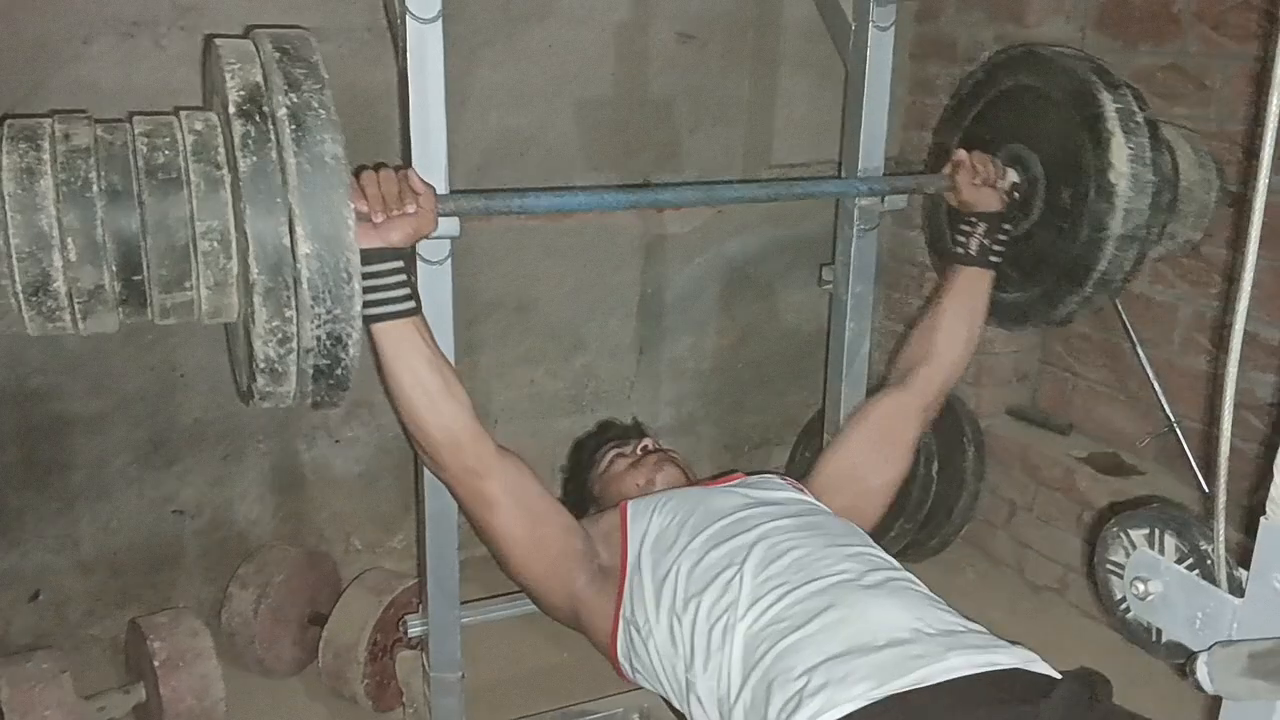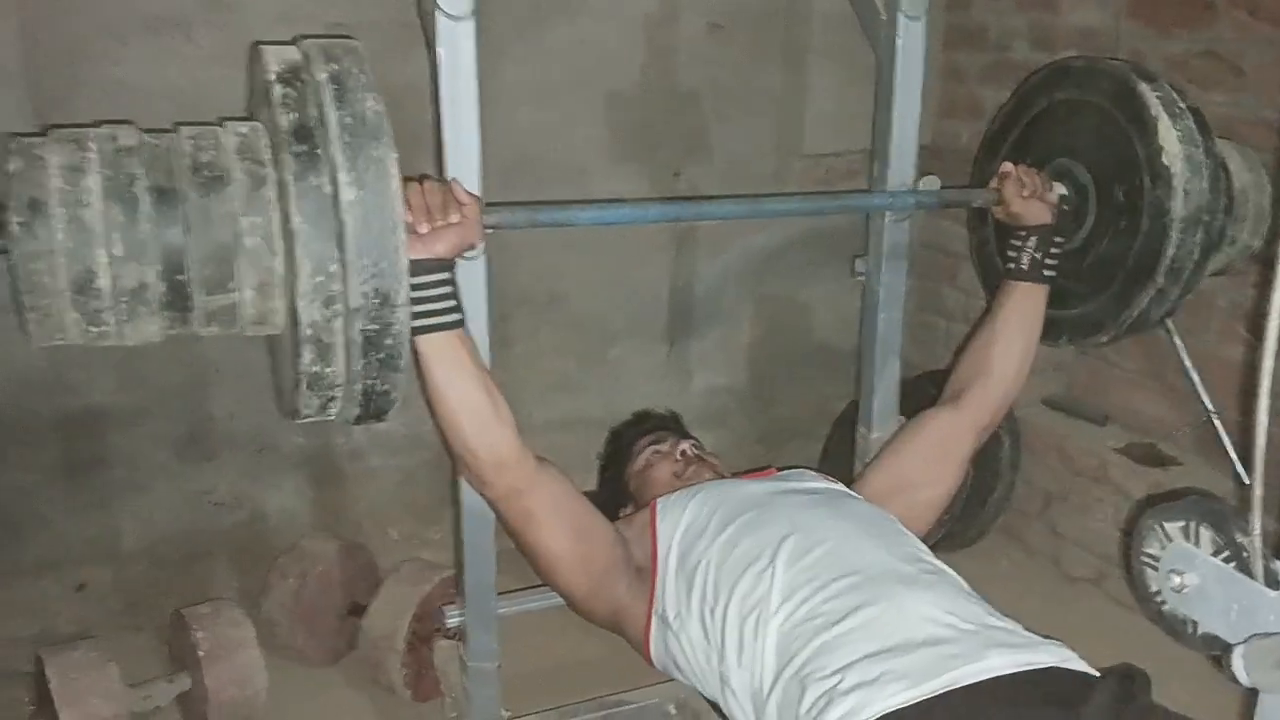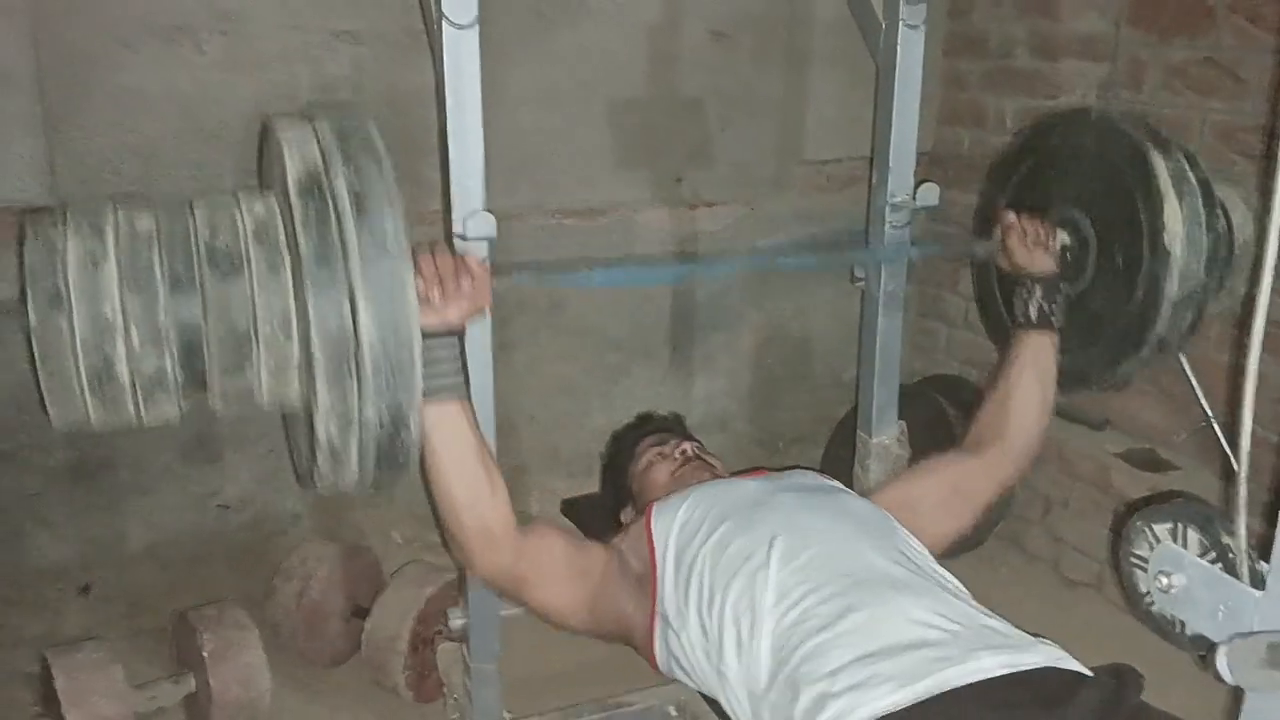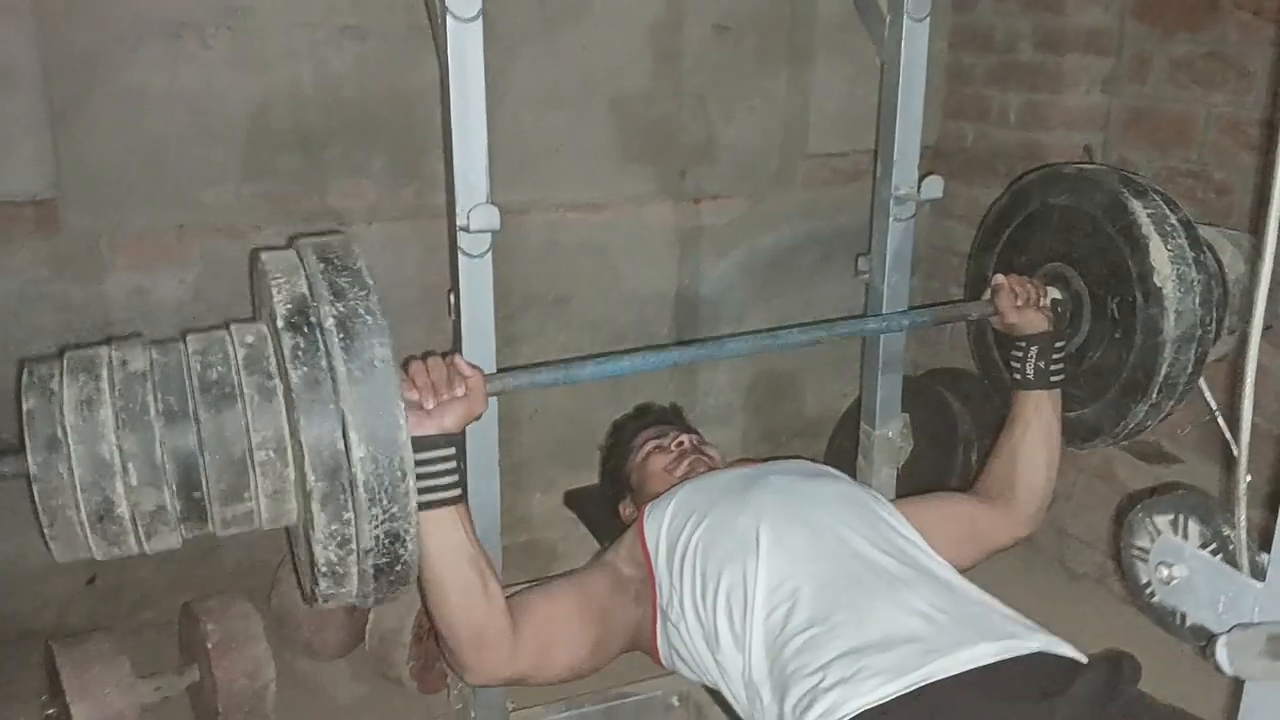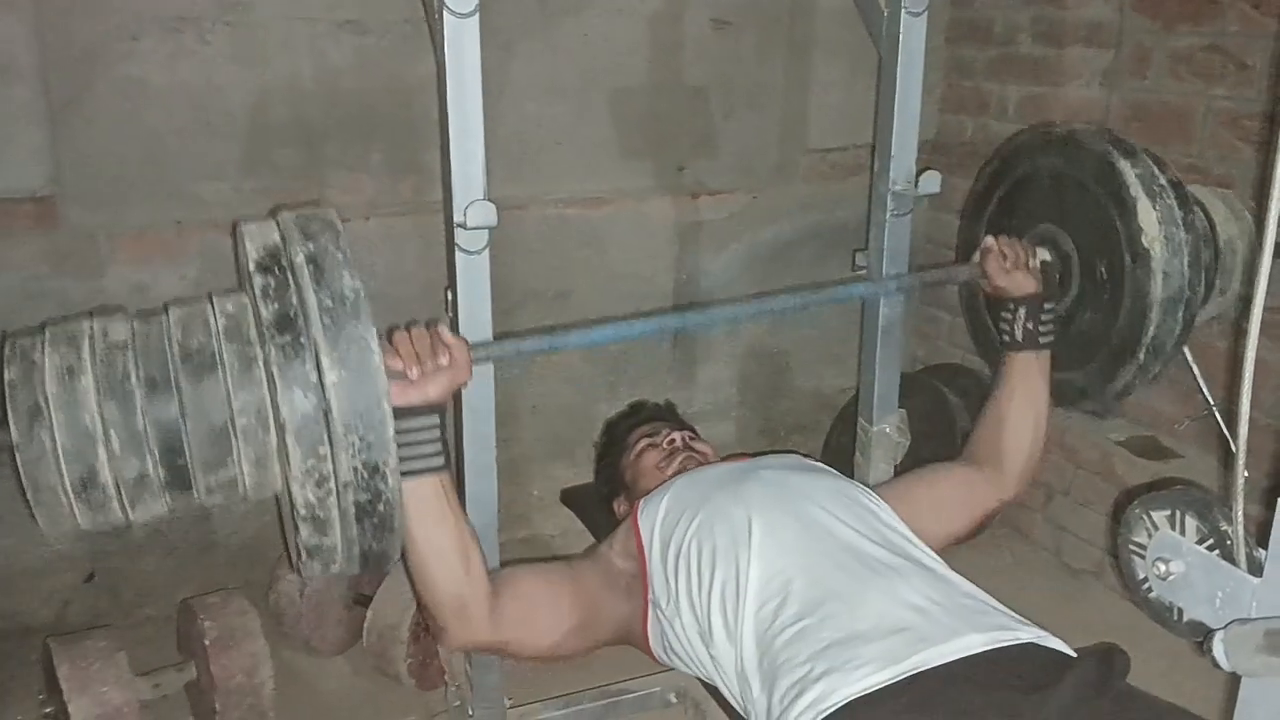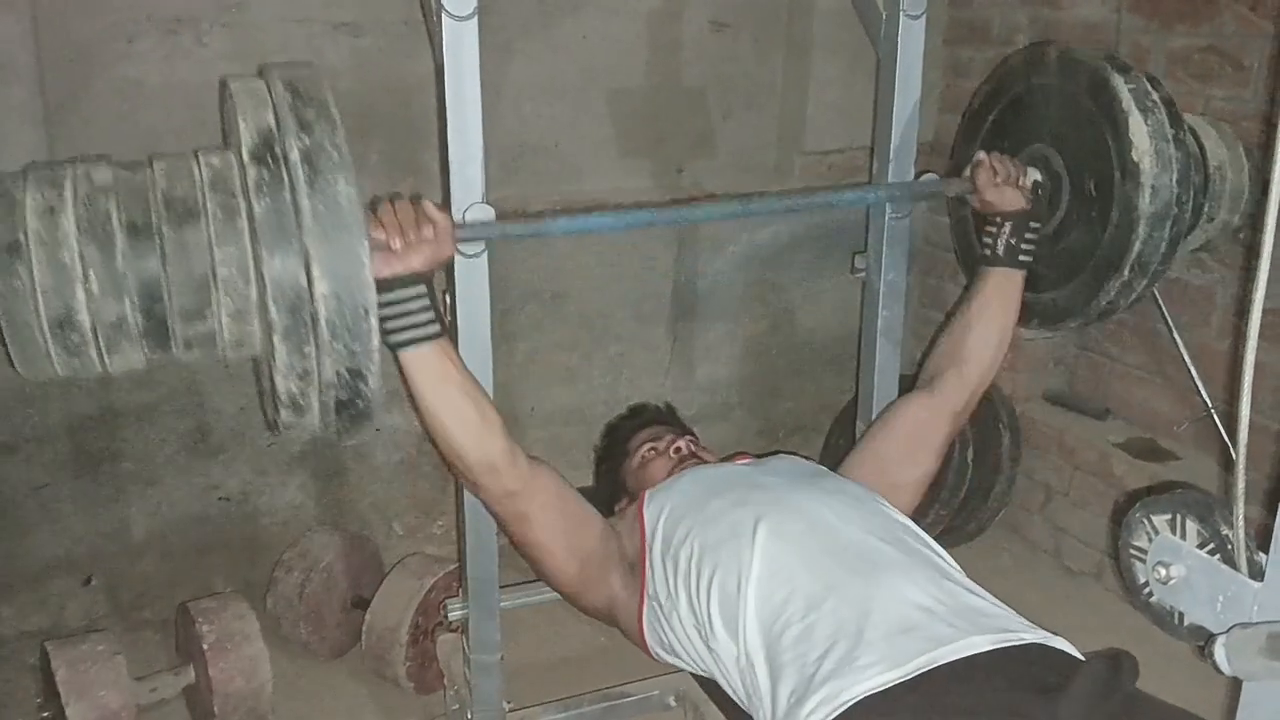
dt=0.5s
person 1, frame 1
left shoulder: (802, 505)
right shoulder: (601, 564)
left elbow: (911, 390)
right elbow: (467, 457)
left wrist: (980, 228)
right wrist: (385, 263)
person 1, frame 2
left shoulder: (841, 502)
right shoulder: (637, 567)
left elbow: (968, 407)
right elbow: (503, 470)
left wrist: (1031, 243)
right wrist: (429, 273)
person 1, frame 3
left shoulder: (838, 505)
right shoulder: (641, 569)
left elbow: (993, 456)
right elbow: (493, 544)
left wrist: (1038, 292)
right wrist: (439, 343)
person 1, frame 4
left shoulder: (840, 495)
right shoulder: (642, 566)
left elbow: (1011, 509)
right elbow: (490, 649)
left wrist: (1034, 350)
right wrist: (435, 450)
person 1, frame 5
left shoulder: (837, 495)
right shoulder: (633, 562)
left elbow: (996, 472)
right elbow: (471, 614)
left wrist: (1023, 314)
right wrist: (418, 422)
person 1, frame 6
left shoulder: (835, 493)
right shoulder: (628, 562)
left elbow: (946, 391)
right elbow: (499, 470)
left wrist: (1008, 235)
right wrist: (404, 291)
